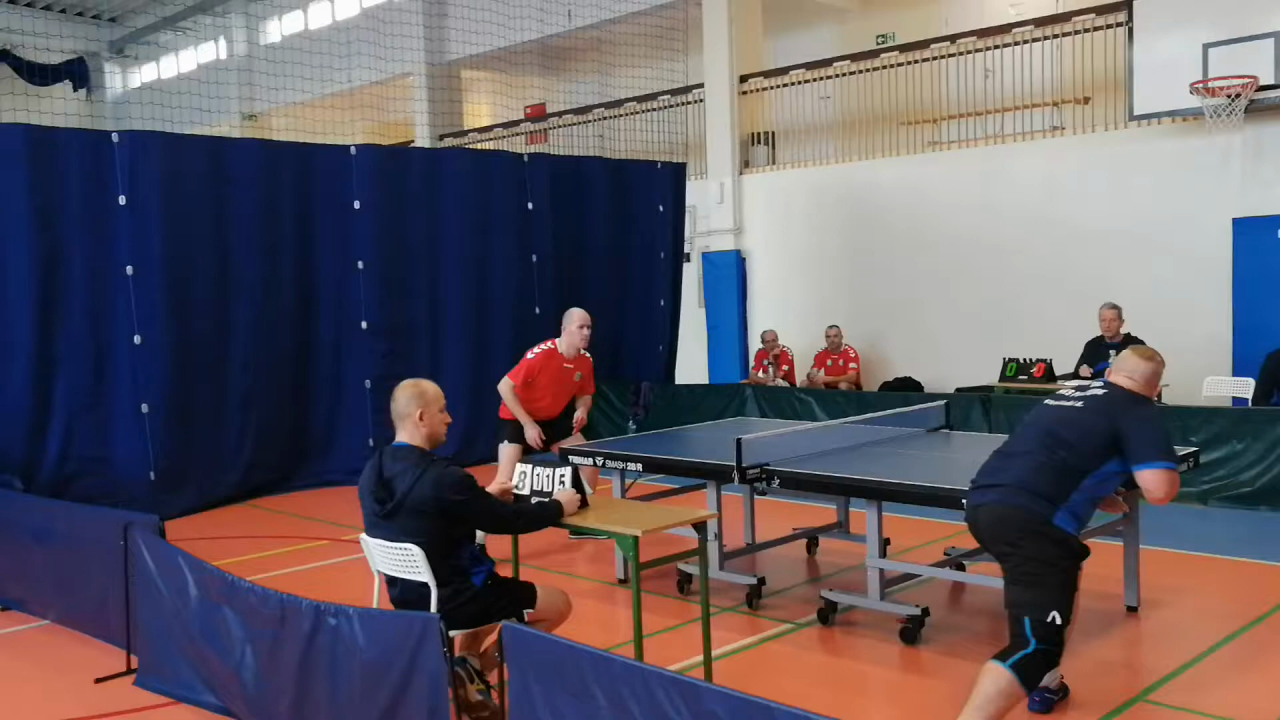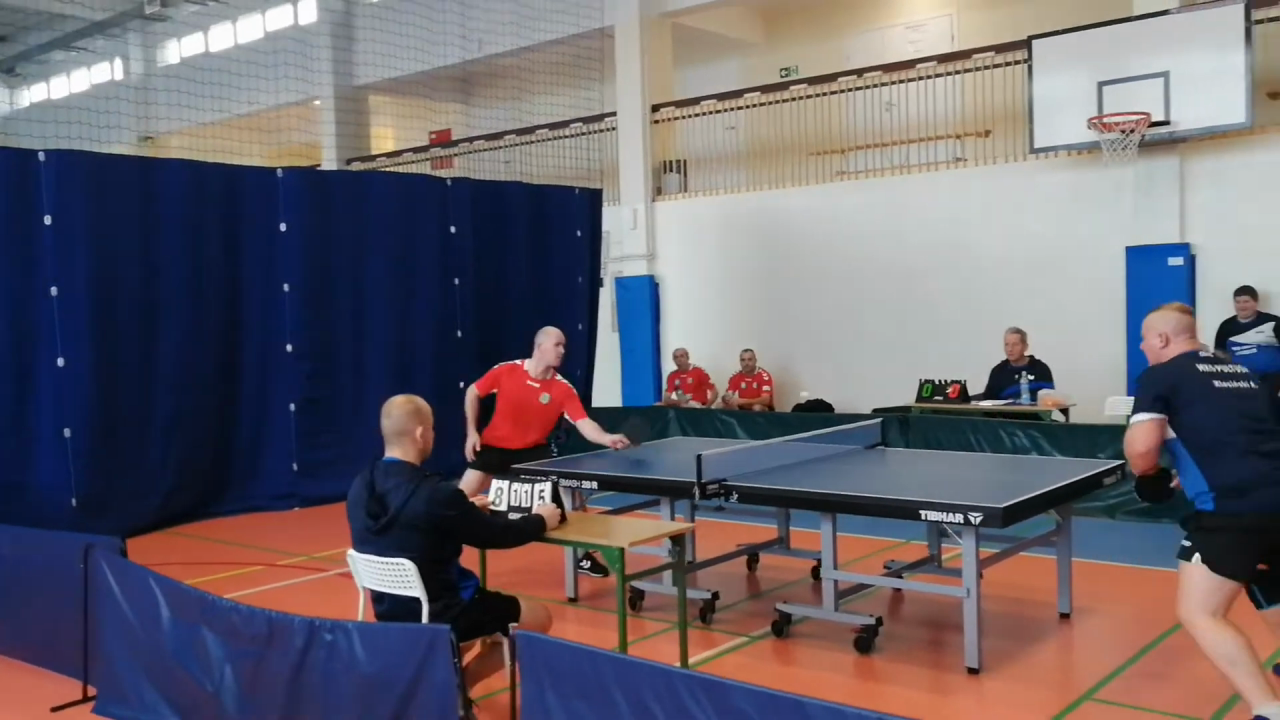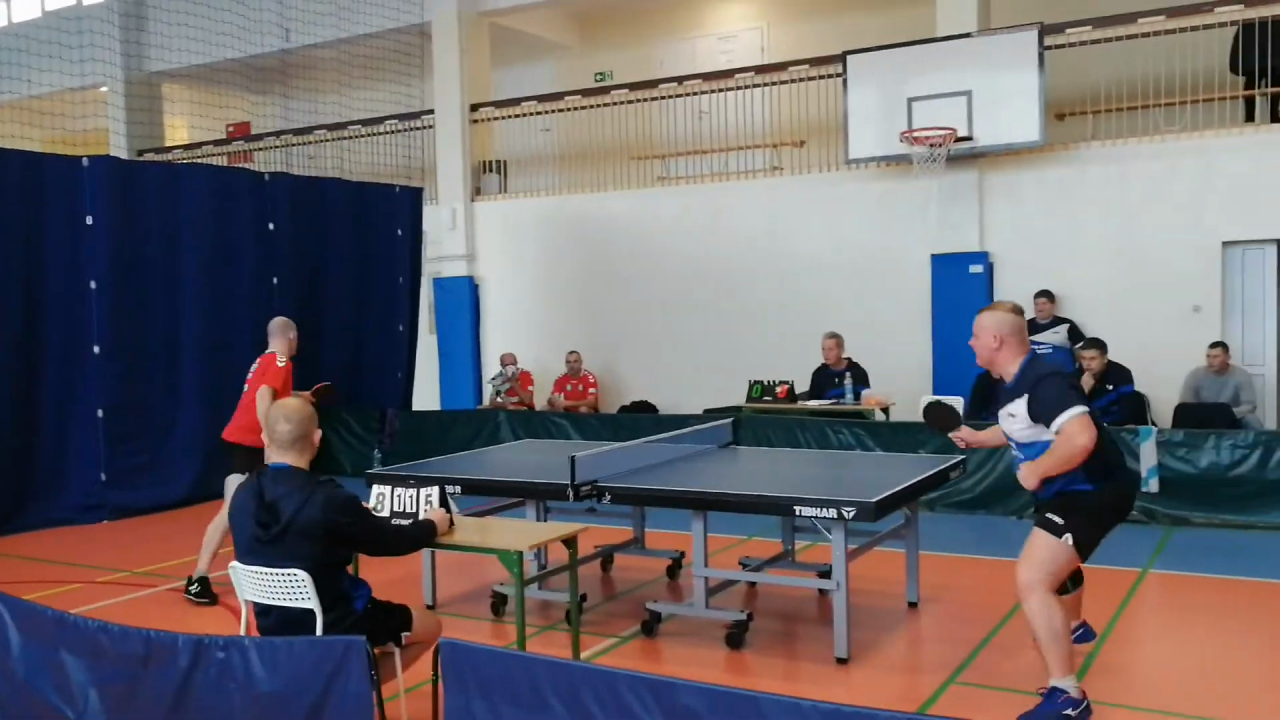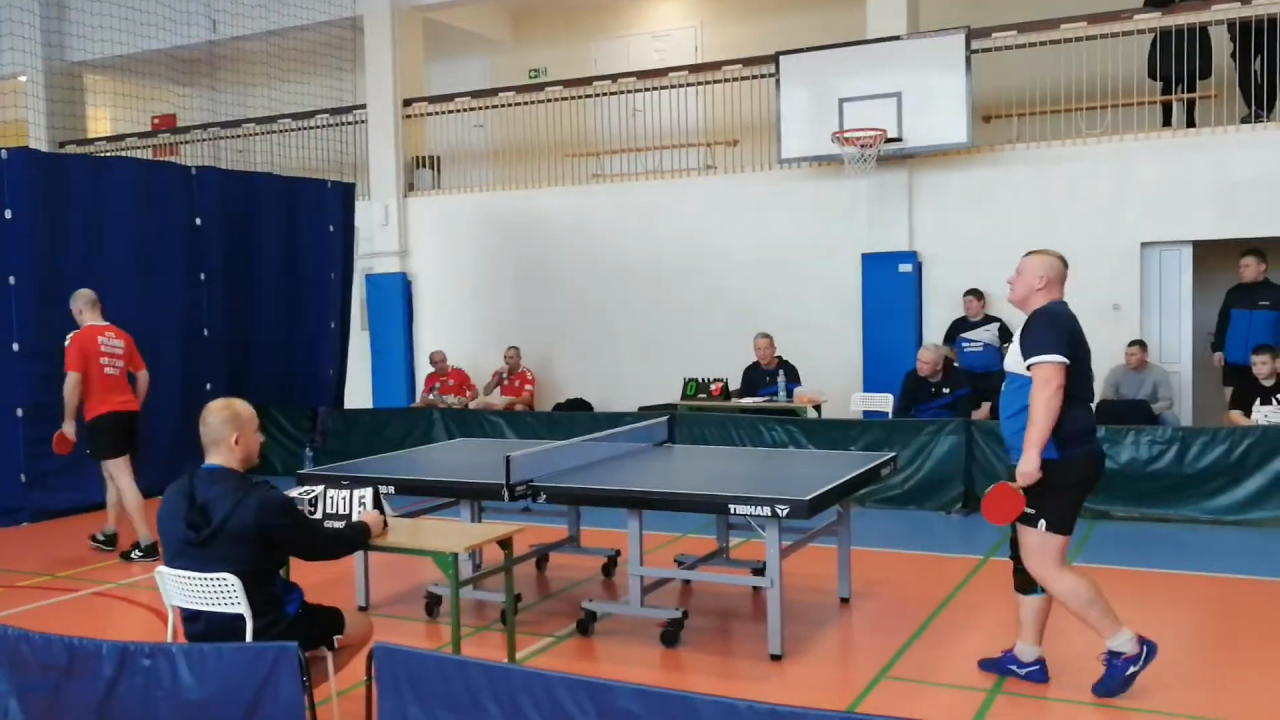
dt=1s
person 1, frame 1
left shoulder: (1062, 397)
right shoulder: (1138, 410)
right elbow: (1159, 489)
left wrist: (1095, 496)
left hip: (984, 503)
right hip: (1027, 518)
left knee: (1045, 587)
right knee: (1035, 645)
left ankle: (1046, 684)
person 1, frame 2
left shoulder: (1159, 377)
right shoulder: (1242, 373)
left elbow: (1140, 450)
left wrist: (1148, 468)
left hip: (1236, 510)
left knee: (1199, 613)
person 1, frame 3
left shoulder: (1047, 380)
right shoulder: (1014, 381)
left elbow: (1081, 439)
left wrist: (1035, 472)
right wrist: (981, 438)
left hip: (1093, 493)
right hip: (1077, 491)
left knee: (1031, 581)
right knee: (1049, 567)
right ankle: (1073, 627)
person 1, frame 4
left shoulder: (1045, 321)
right shoulder: (1052, 321)
left elbow: (1049, 385)
left wrist: (1030, 454)
left hip: (1056, 464)
right hip: (1054, 461)
left knee: (1042, 565)
right knee: (1028, 558)
left ankle: (1127, 648)
right ankle: (1026, 656)
person 2, frame 1
left shoulder: (374, 470)
right shoulder: (442, 476)
right elbow: (507, 520)
left wrist: (482, 497)
right wrist: (558, 506)
left hip: (407, 592)
right hip: (448, 599)
left knee: (495, 582)
right knee: (558, 603)
left ankle: (467, 663)
right ankle: (472, 671)
person 2, frame 2
left shoulder: (361, 487)
right shoulder: (434, 493)
right elbow: (495, 535)
left wrist: (465, 510)
right wrist: (540, 521)
left hip: (391, 608)
right hip: (438, 613)
left knee: (482, 600)
right knee: (539, 617)
person 2, frame 3
left shoulder: (243, 496)
right shoulder: (327, 500)
right elbow: (389, 542)
left wrist: (355, 516)
right wrist: (430, 526)
left hip: (272, 623)
right hip: (329, 626)
right knee: (430, 625)
person 2, frame 4
left shoulder: (174, 496)
right shoulder: (261, 502)
right elbow: (323, 545)
right wrist: (364, 528)
right hip: (259, 631)
right knee: (360, 626)
person 3, frame 1
left shoulder: (586, 361)
right shoulder: (541, 354)
left elbow: (585, 395)
right elbow: (504, 387)
left wrist: (582, 411)
right wrist: (528, 424)
left hip: (554, 418)
right hip: (518, 418)
left knee: (589, 463)
right knee: (505, 480)
right ankle: (478, 537)
person 3, frame 2
left shoulder: (563, 389)
right shoulder: (505, 371)
left elbow: (584, 423)
right elbow: (472, 393)
left wrist: (608, 439)
right wrist: (472, 431)
left hip: (534, 450)
right hip: (494, 446)
left ankle: (582, 555)
person 3, frame 3
left shoulder: (263, 362)
right shoulder: (279, 363)
right elbow: (262, 398)
left wrist: (300, 400)
left hip: (243, 440)
right hip: (244, 443)
right ankle: (198, 579)
person 3, frame 4
left shoulder: (77, 338)
right shoulder: (123, 337)
left elbow: (73, 382)
right elbow: (143, 375)
left wrist: (69, 420)
left hip: (102, 416)
right hip: (128, 413)
left knee: (123, 479)
right knee: (112, 475)
left ankle: (147, 544)
right ankle: (109, 534)
